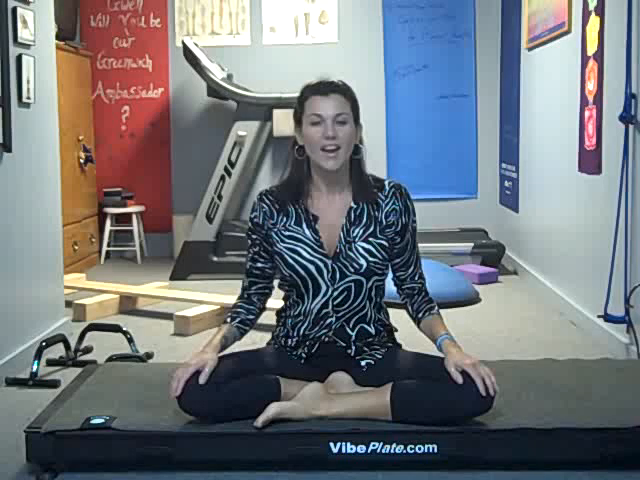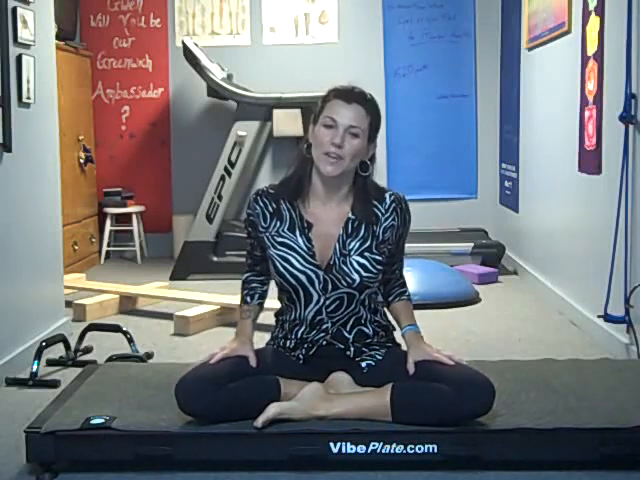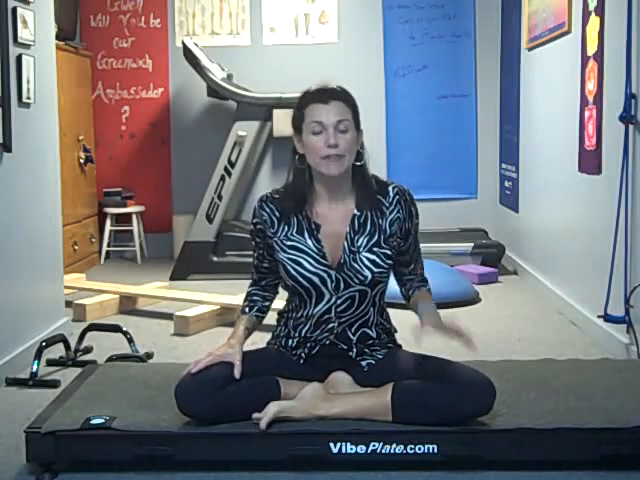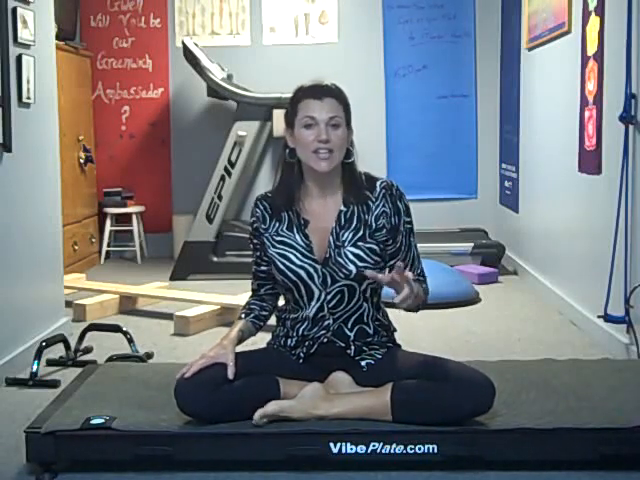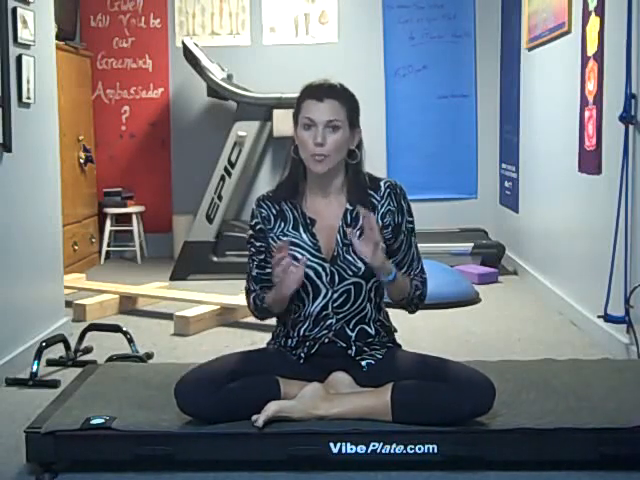
dt=1s
person 1, frame 1
left shoulder: (391, 201)
right shoulder: (271, 206)
left elbow: (412, 287)
right elbow: (254, 293)
left wrist: (449, 346)
right wrist: (213, 347)
left hip: (371, 355)
right hip: (294, 355)
left knee: (473, 393)
right knee: (195, 392)
left ankle: (316, 404)
right ankle: (338, 392)
person 1, frame 2
left shoulder: (389, 209)
right shoulder: (267, 205)
left wrist: (413, 337)
right wrist: (244, 334)
left hip: (369, 355)
right hip: (293, 354)
left knee: (476, 393)
right knee: (192, 393)
left ankle: (320, 404)
right ankle: (339, 392)
person 1, frame 3
left shoulder: (394, 202)
right shoulder: (273, 210)
left elbow: (413, 276)
left wrist: (428, 311)
right wrist: (236, 339)
left hip: (371, 355)
right hip: (295, 354)
left knee: (478, 392)
right knee: (191, 394)
left ankle: (318, 403)
right ankle: (339, 392)
person 1, frame 4
left shoulder: (383, 198)
right shoulder: (268, 209)
left elbow: (418, 291)
right elbow: (264, 295)
left wrist: (406, 289)
right wrist: (230, 340)
left hip: (369, 355)
right hip: (294, 355)
left knee: (476, 392)
right knee: (191, 392)
left ankle: (315, 405)
right ankle: (340, 392)
person 1, frame 5
left shoulder: (386, 198)
right shoulder: (270, 208)
left elbow: (414, 297)
right elbow: (258, 304)
left wrist: (384, 267)
right wrist: (280, 293)
left hip: (371, 355)
right hip: (295, 355)
left knee: (477, 392)
right knee: (191, 392)
left ankle: (318, 405)
right ankle: (338, 391)
